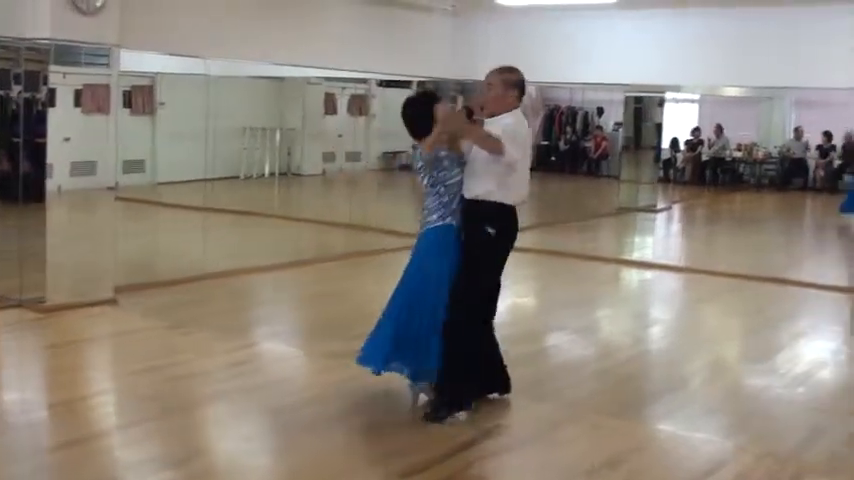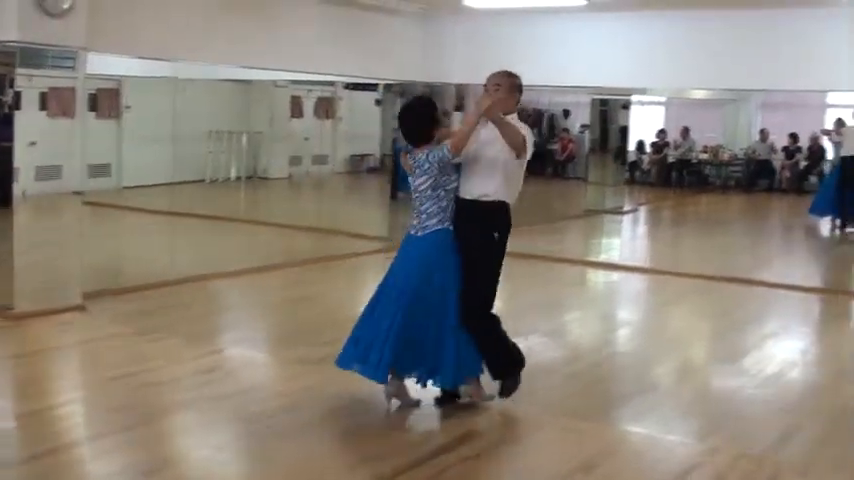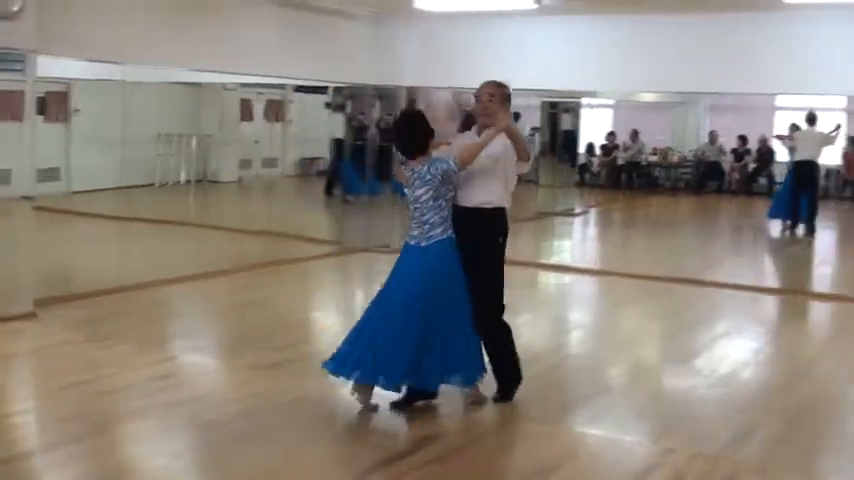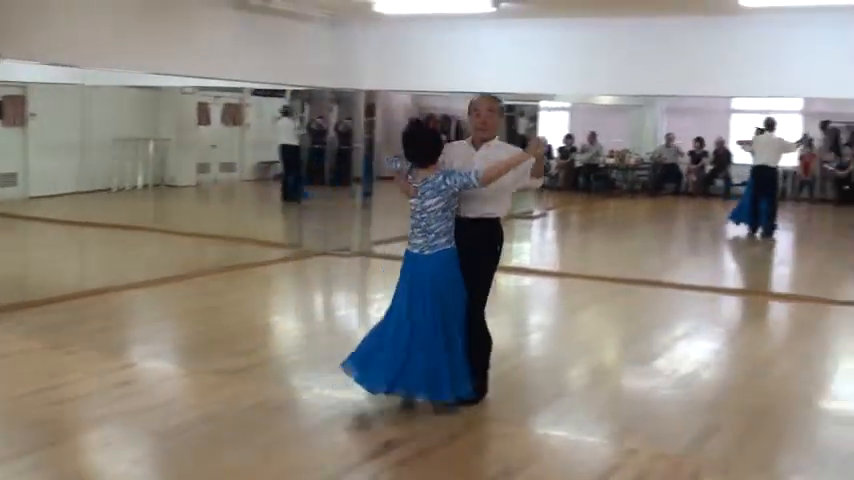
dt=0.3s
person 1, frame 1
left shoulder: (514, 127)
right shoulder: (485, 127)
left elbow: (497, 147)
left wrist: (461, 127)
left hip: (492, 220)
right hip: (481, 217)
left knee: (463, 304)
right knee: (477, 304)
left ankle: (452, 393)
right ankle: (490, 377)
person 1, frame 2
left shoulder: (516, 130)
right shoulder: (478, 130)
left elbow: (521, 148)
left wrist: (496, 117)
left hip: (489, 218)
right hip: (464, 214)
left knee: (473, 306)
right knee: (461, 302)
left ankle: (509, 363)
person 1, frame 3
left shoulder: (508, 142)
right shoulder: (462, 140)
left elbow: (524, 158)
left wrist: (509, 130)
left hip: (488, 225)
right hip: (455, 221)
left knee: (485, 308)
left ankle: (509, 376)
right ankle: (424, 383)
person 1, frame 4
left shoulder: (509, 154)
right shoulder: (452, 150)
left elbow: (535, 176)
left wrist: (538, 156)
right wrist: (408, 181)
left hip: (485, 234)
right hip: (451, 230)
left knee: (471, 308)
left ankle: (477, 380)
person 2, frame 1
left shoulder: (446, 151)
right shoulder: (428, 153)
right elbow: (432, 144)
right wrist: (441, 125)
left hip: (442, 235)
right hip: (442, 237)
left knee: (428, 304)
right knee: (436, 305)
left ankle: (420, 374)
right ankle: (425, 377)
person 2, frame 2
left shoulder: (415, 158)
right shoulder: (434, 158)
right elbow: (454, 144)
right wrist: (479, 112)
left hip: (417, 241)
right hip: (437, 243)
left knee: (407, 307)
right knee: (451, 310)
left ankle: (394, 379)
right ankle: (468, 380)
person 2, frame 3
left shoulder: (406, 168)
right shoulder: (435, 169)
right elbow: (462, 157)
right wrist: (496, 130)
left hip: (413, 252)
right hip: (439, 252)
left knee: (394, 314)
right knee: (454, 317)
left ankle: (364, 381)
right ankle: (468, 383)
person 2, frame 4
left shoulder: (409, 176)
right shoulder: (448, 180)
right elbow: (486, 175)
right wrist: (528, 154)
left hip: (413, 259)
right hip: (441, 261)
left knee: (410, 320)
right knee: (443, 323)
left ankle: (403, 383)
right ankle: (444, 390)
